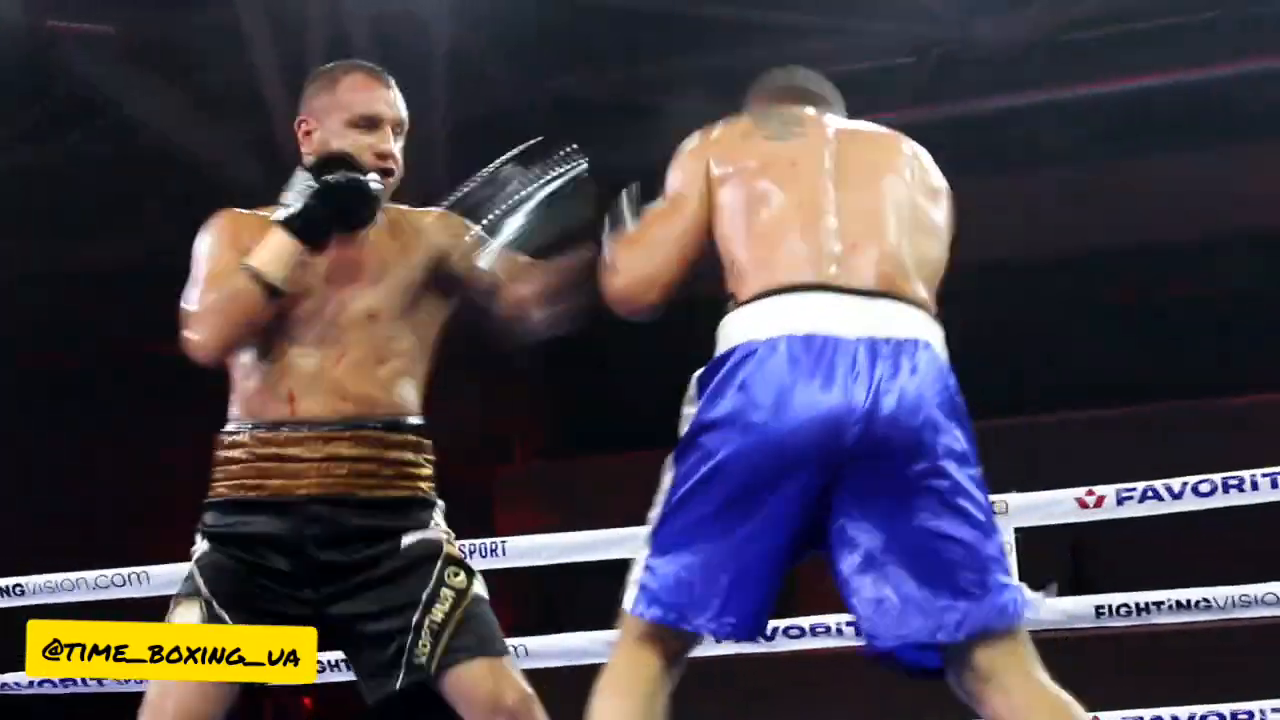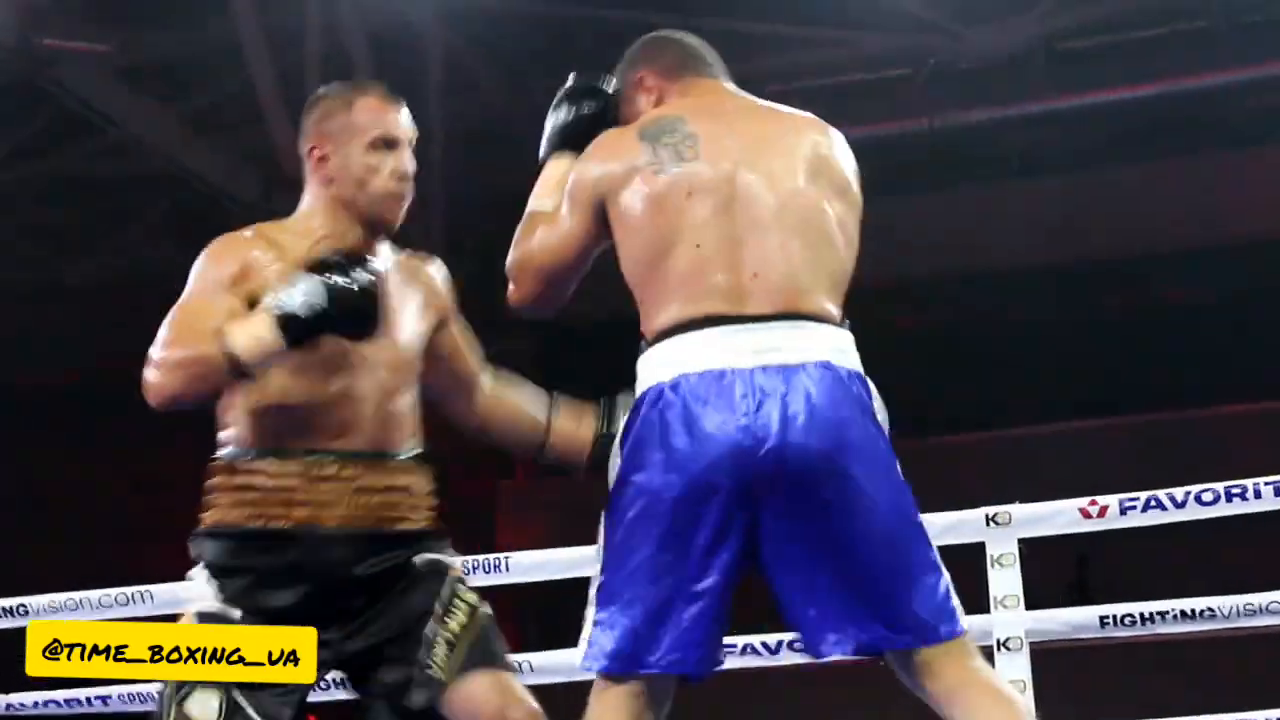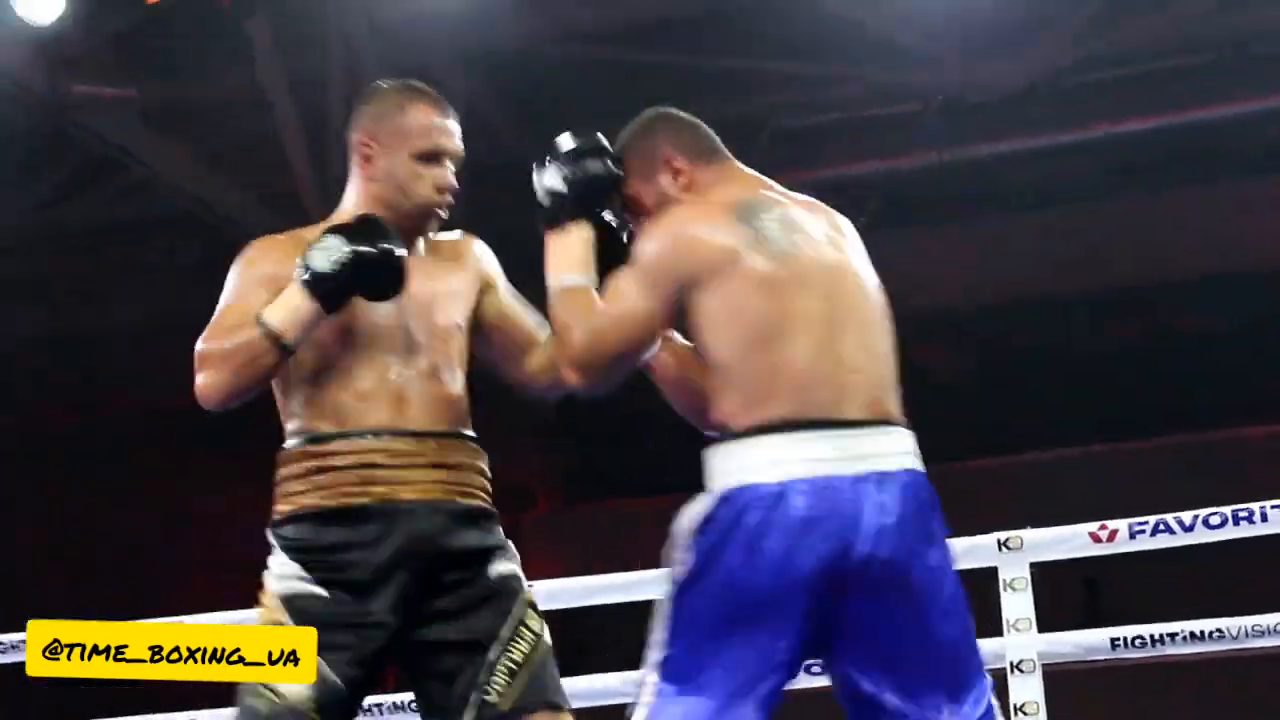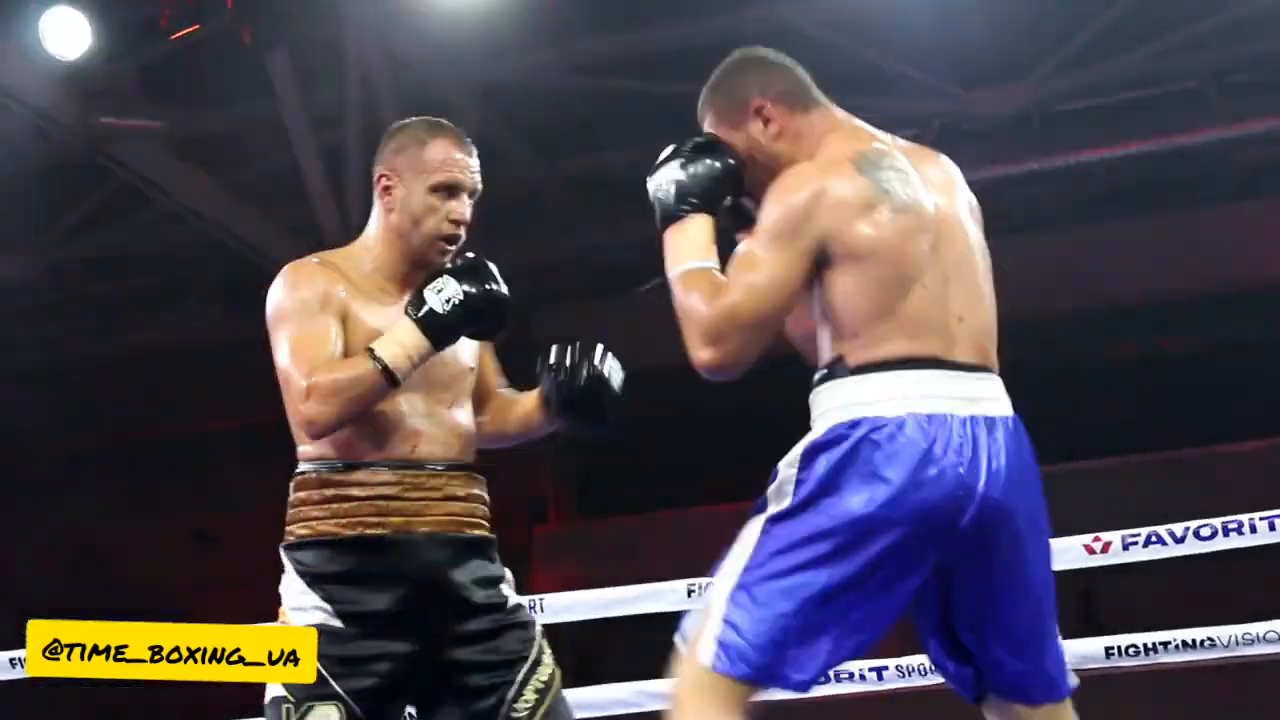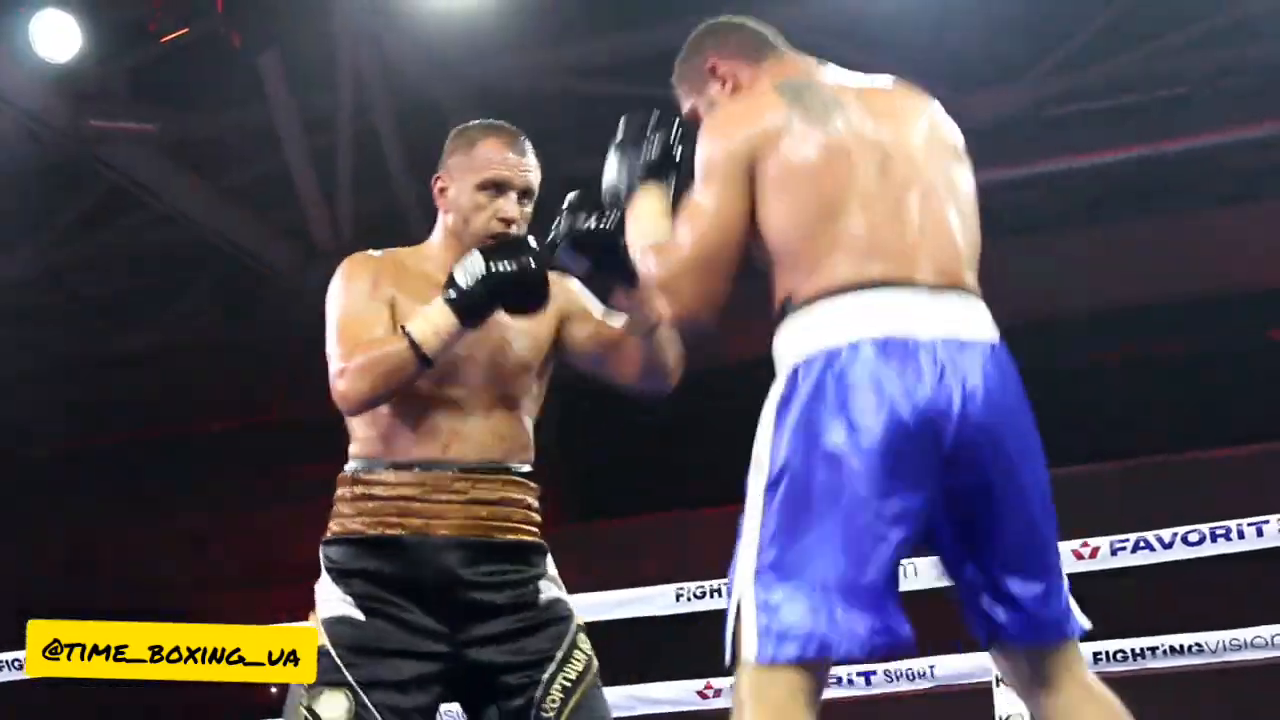
dt=0.3s
person 1, frame 1
left shoulder: (719, 145)
right shoulder: (915, 164)
left elbow: (633, 286)
left wrist: (634, 230)
left hip: (770, 376)
right hip: (904, 376)
person 1, frame 2
left shoulder: (614, 153)
right shoulder: (822, 141)
left elbow: (527, 289)
left wrist: (561, 156)
left hip: (688, 410)
right hip: (821, 394)
right knee: (940, 663)
person 1, frame 3
left shoulder: (689, 232)
right shoulder: (832, 231)
left elbow: (587, 362)
left wrist: (569, 227)
left hip: (774, 508)
right hip: (890, 498)
person 1, frame 4
left shoulder: (812, 187)
right shoulder: (938, 174)
left elbow: (716, 348)
left wrist: (685, 218)
left hip: (882, 448)
right hip: (994, 449)
person 1, frame 5
left shoulder: (742, 121)
right shoulder: (922, 112)
left elbow: (682, 297)
left wrist: (640, 189)
left hip: (853, 380)
right hip: (976, 369)
person 2, frame 1
left shoulder: (428, 235)
right shoulder: (238, 231)
left elbow: (530, 303)
right elbow: (208, 339)
left wrist: (576, 246)
right wrist: (298, 227)
left hip: (388, 522)
right hip: (255, 522)
person 2, frame 2
left shoulder: (422, 282)
right shoulder: (243, 259)
left elbow: (476, 396)
right elbow: (166, 384)
left wrist: (591, 432)
right wrist: (286, 320)
left hip: (396, 554)
right hip: (260, 558)
person 2, frame 3
left shoulder: (464, 261)
right shoulder: (276, 260)
left elbow: (545, 370)
right elbow: (214, 384)
right wrist: (315, 293)
left hip: (459, 539)
right hip: (328, 541)
person 2, frame 4
left shoulder: (467, 293)
right shoulder: (313, 283)
right elbow: (313, 407)
left wrist: (559, 400)
right wrist: (427, 328)
left hip: (465, 563)
right hip: (345, 565)
person 2, frame 5
left shoulder: (547, 294)
right shoulder: (372, 275)
left elbow: (656, 373)
right elbow: (355, 386)
right wrist: (461, 303)
left hip: (506, 567)
right hip: (383, 567)
